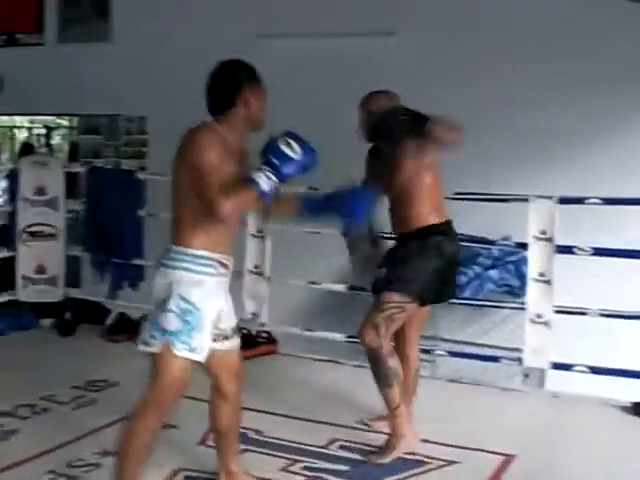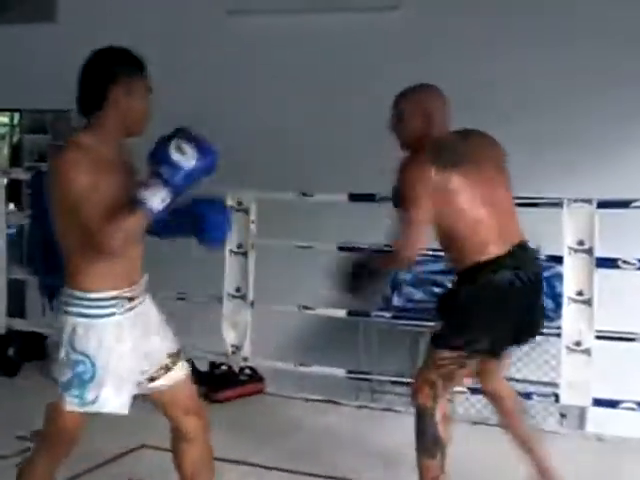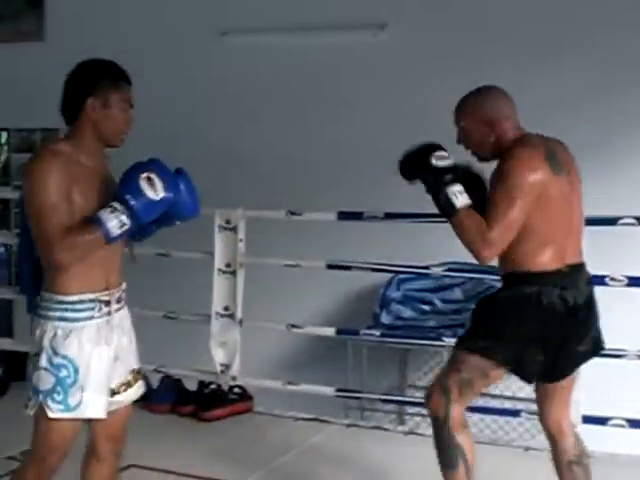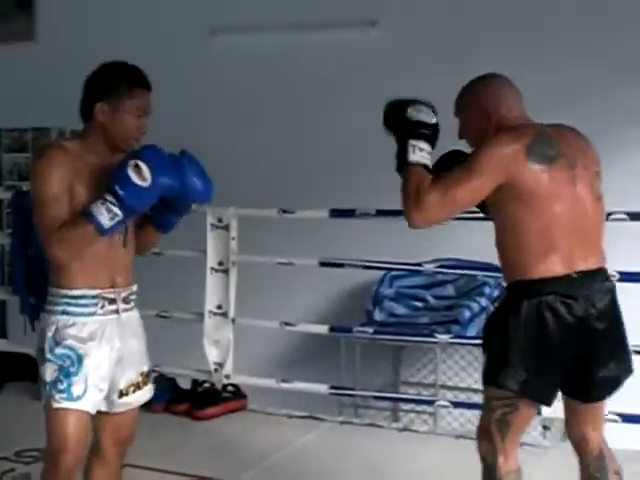
dt=0.4s
person 1, frame 1
left shoulder: (237, 148)
right shoulder: (204, 140)
left elbow: (259, 204)
right elbow: (222, 208)
right wrist: (273, 173)
left hip: (215, 280)
right hip: (190, 276)
left knee: (230, 382)
right knee: (161, 398)
person 1, frame 2
left shoulder: (117, 155)
right shoulder: (73, 162)
right elbow: (109, 239)
right wrist: (167, 182)
left hip: (137, 310)
right hip: (95, 317)
left knee: (192, 418)
right knee: (59, 439)
person 1, frame 3
left shoulder: (99, 164)
right shoulder: (49, 166)
right elbow: (62, 251)
left wrist: (149, 219)
right wrist: (127, 209)
left hip: (115, 316)
right hip: (71, 322)
left knee: (108, 443)
person 1, frame 4
left shoulder: (126, 164)
right shoulder: (56, 163)
right elbow: (58, 248)
left wrist: (169, 210)
right wrist: (119, 201)
left hip: (125, 316)
right hip: (76, 317)
left knee: (114, 444)
person 2, frame 1
left shoulder: (409, 143)
right shoulder: (378, 155)
left elbow: (453, 134)
right elbow: (362, 198)
left wrist: (416, 123)
left hip: (430, 244)
right hip: (419, 245)
left knee: (373, 333)
right knee: (405, 335)
left ankle: (402, 429)
right ankle: (402, 415)
person 2, frame 2
left shoulder: (420, 167)
right shoulder: (482, 144)
left elbow: (409, 250)
left wrist: (373, 267)
left hip: (486, 286)
right hip: (521, 270)
left knee: (429, 392)
right knee: (490, 378)
person 2, frame 3
left shoulder: (522, 161)
right shoulder: (553, 150)
left elbow: (486, 247)
left wrist: (447, 188)
right wrist: (468, 188)
left hip: (532, 298)
right hip: (572, 294)
left knee: (444, 400)
right knee: (558, 420)
person 2, frame 4
left shoulder: (506, 148)
right shoulder: (577, 143)
left elbow: (419, 212)
left wrist: (414, 142)
right wrist: (493, 194)
left hip: (541, 311)
right hip: (597, 300)
left knee: (496, 444)
right knee: (588, 437)
